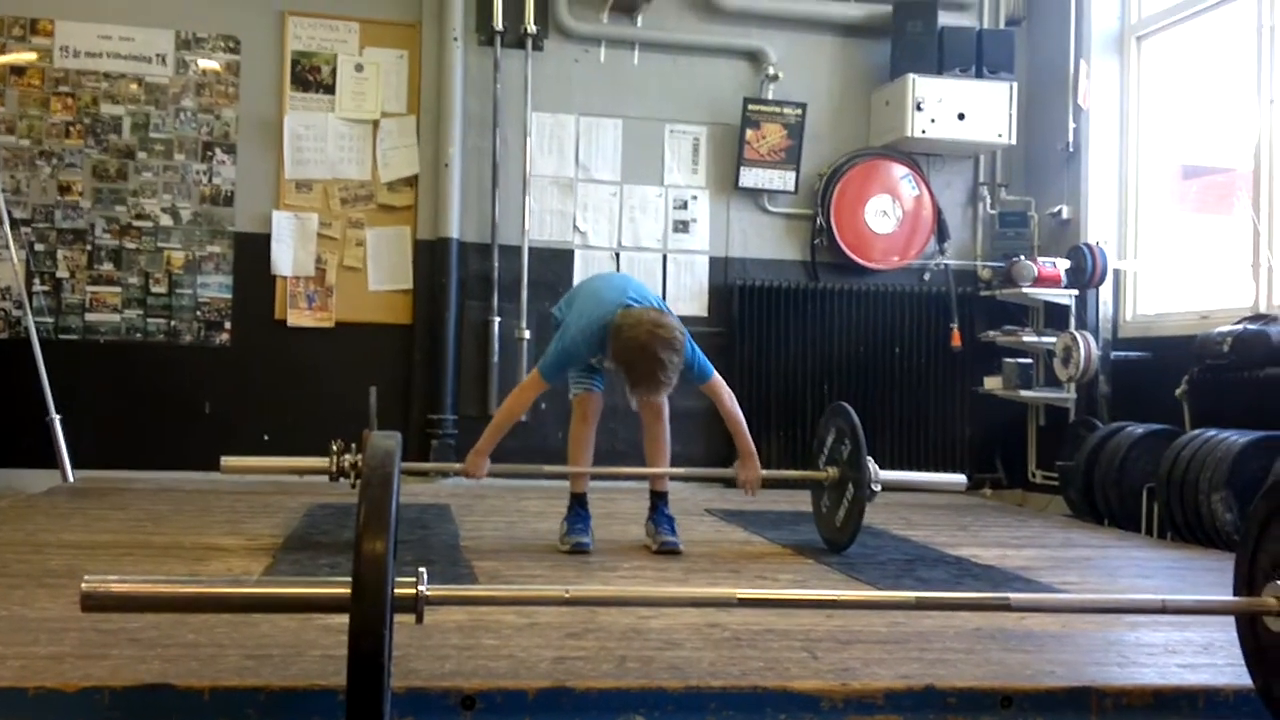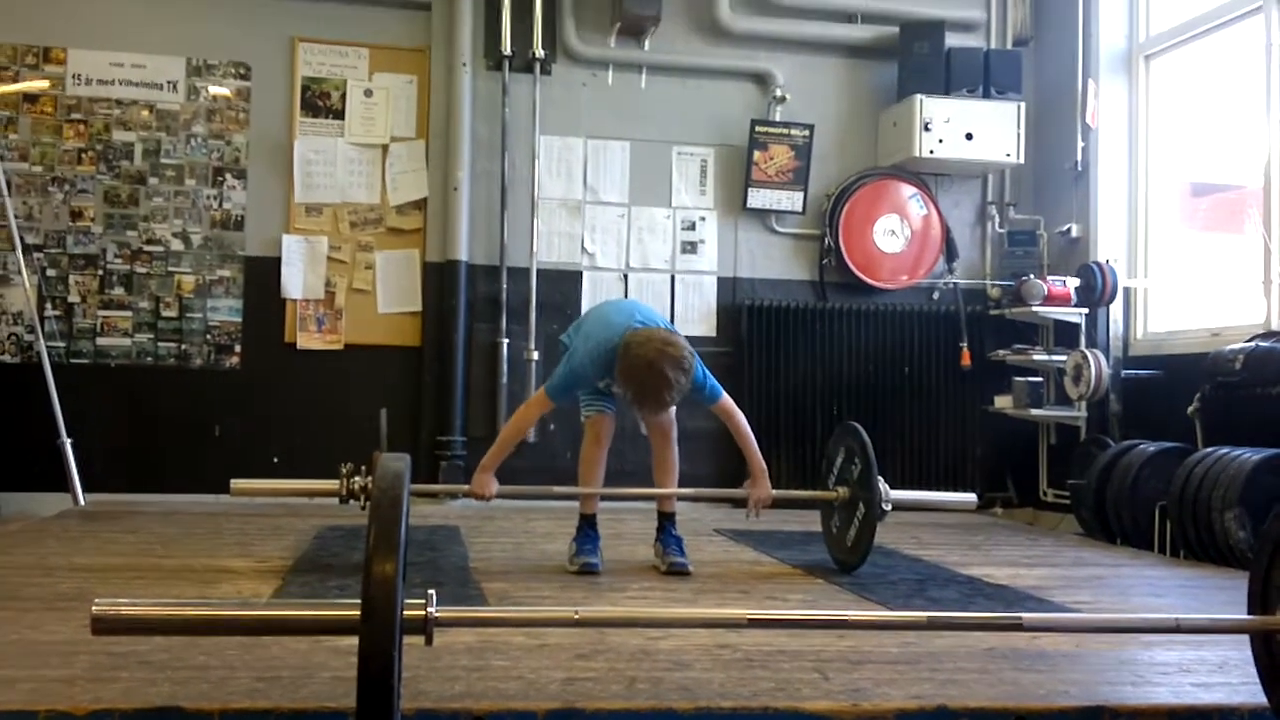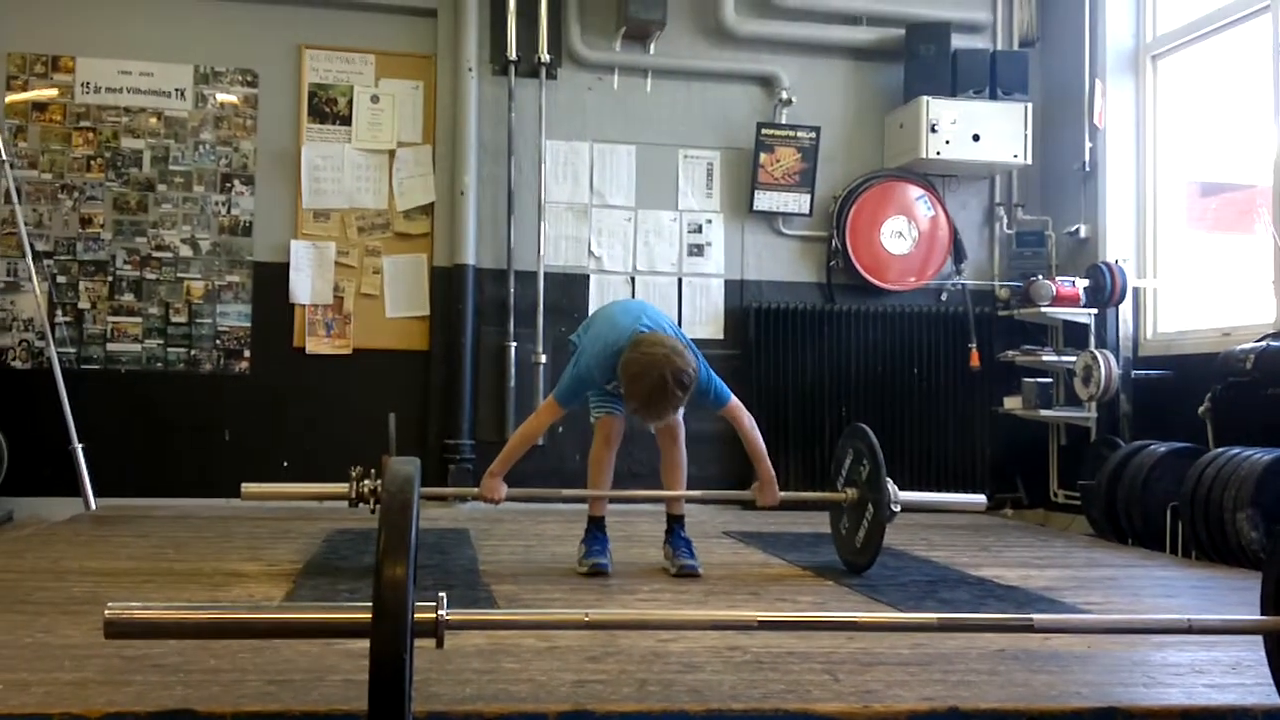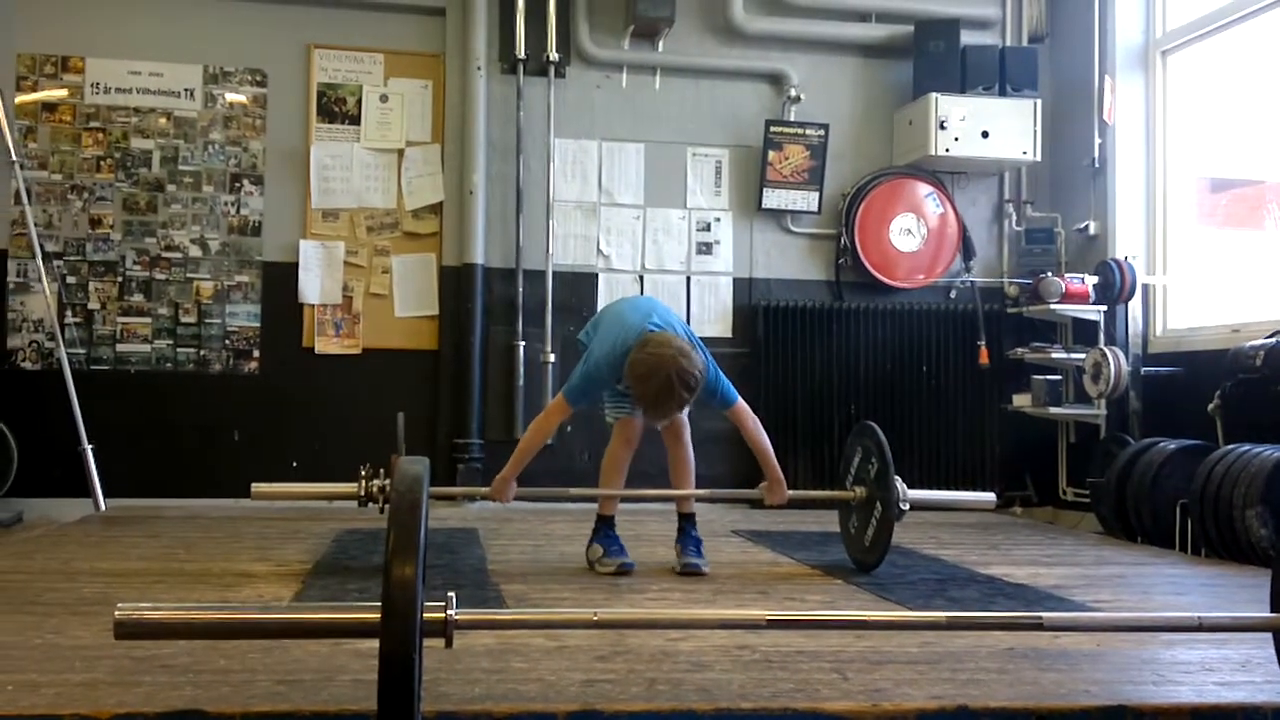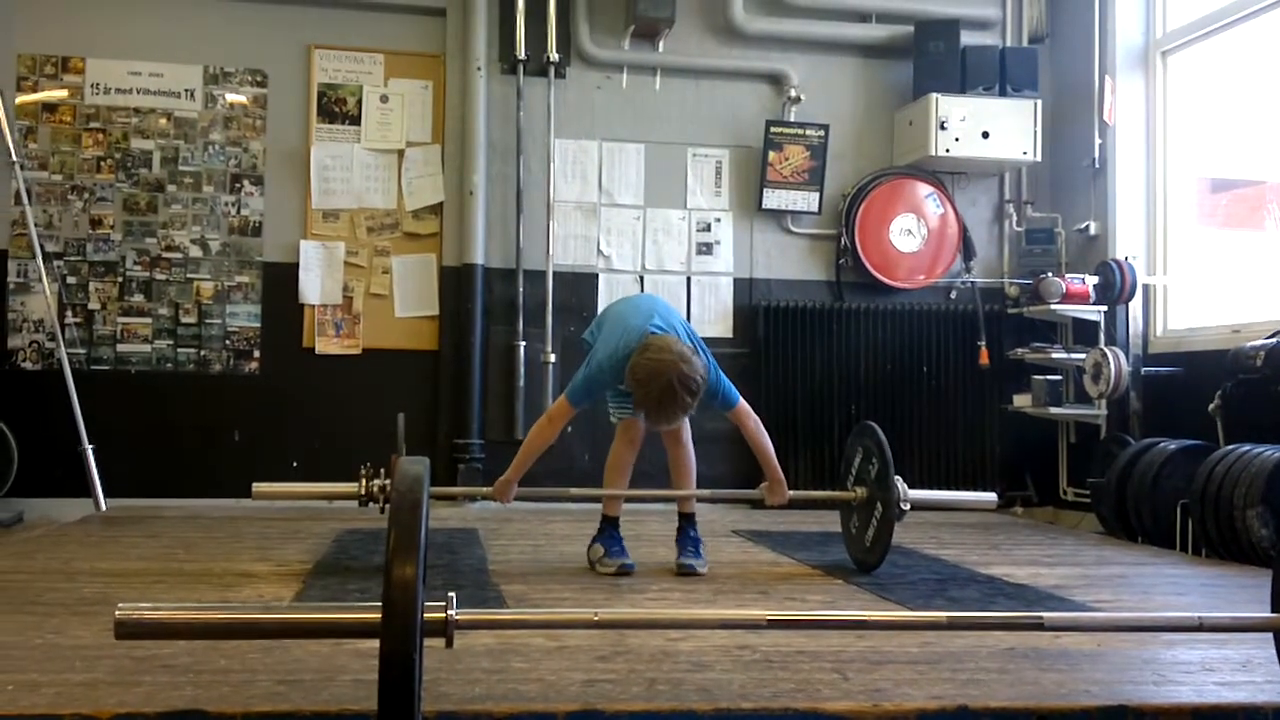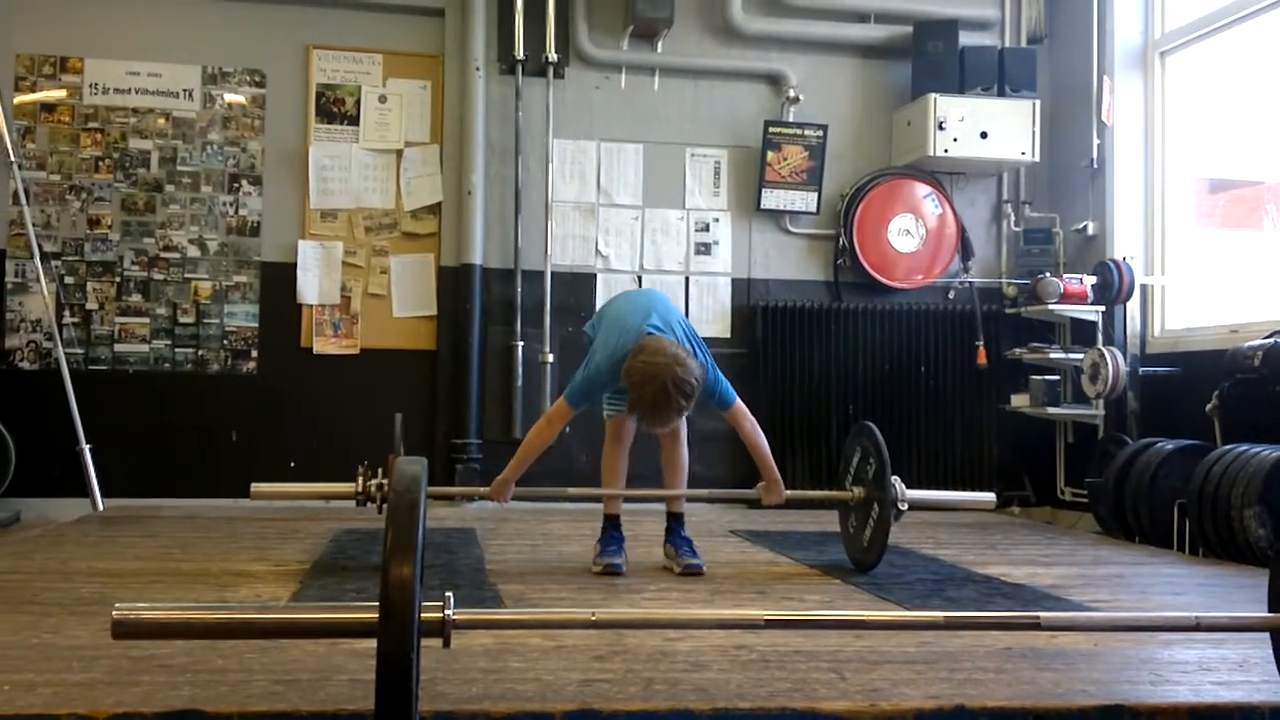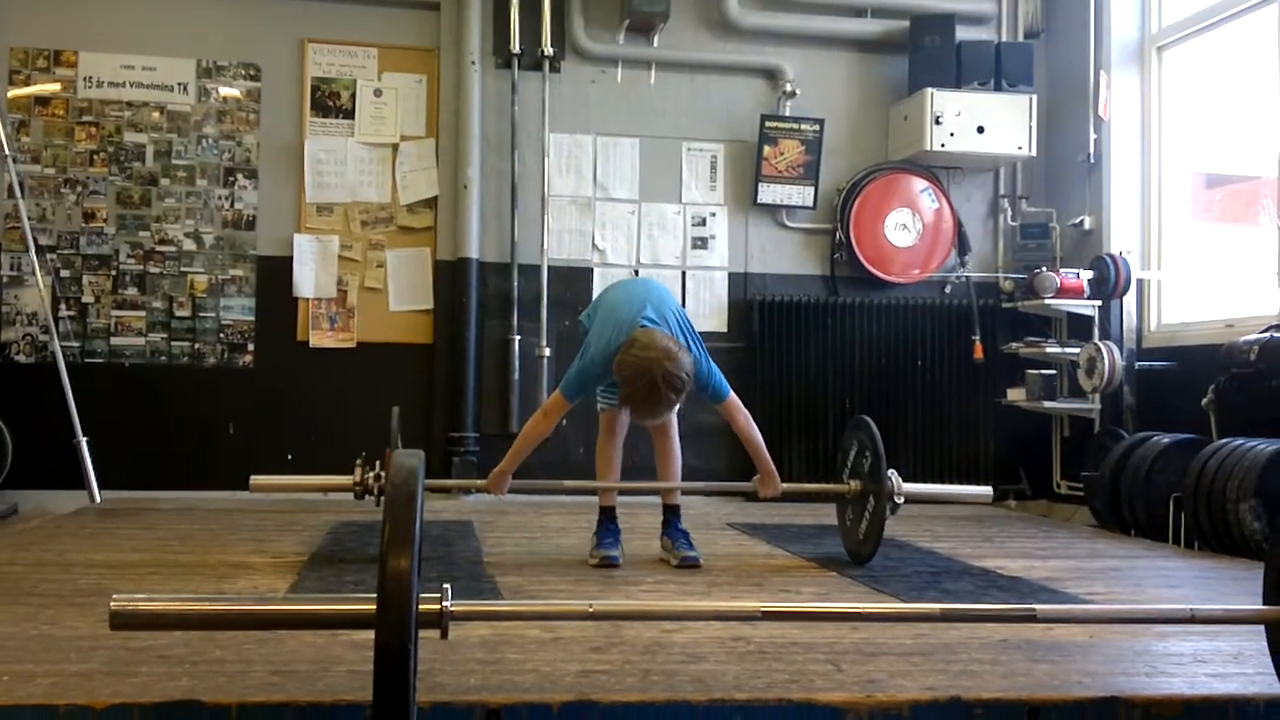
dt=0.2s
person 1, frame 1
left shoulder: (673, 338)
right shoulder: (581, 334)
left elbow: (722, 394)
right elbow: (526, 391)
left wrist: (749, 457)
right wrist: (480, 453)
right hip: (581, 314)
left knee: (656, 407)
right knee: (587, 406)
left ankle: (659, 512)
right ankle: (577, 512)
person 1, frame 2
left shoulder: (680, 360)
right shoulder: (589, 357)
left elbow: (732, 413)
right elbow: (531, 409)
left wrist: (760, 475)
right wrist: (486, 470)
left hip: (653, 361)
right hip: (597, 349)
left knee: (665, 429)
right knee: (599, 428)
left ankle: (667, 533)
right ankle: (586, 532)
person 1, frame 3
left shoulder: (686, 364)
right shoulder: (596, 360)
left elbow: (741, 417)
right elbow: (542, 417)
left wrist: (767, 480)
right wrist: (495, 475)
right hip: (604, 349)
left knee: (673, 429)
right knee: (609, 430)
left ankle: (676, 535)
right ankle: (595, 534)
person 1, frame 4
left shoulder: (695, 362)
right shoulder: (605, 359)
left elbow: (746, 419)
right elbow: (551, 416)
left wrist: (775, 480)
right wrist: (507, 477)
left hip: (663, 332)
right hip: (611, 340)
left knee: (677, 429)
right knee: (628, 429)
left ankle: (687, 533)
right ankle: (603, 533)
person 1, frame 5
left shoulder: (698, 365)
right shoulder: (608, 361)
left elbow: (748, 420)
right elbow: (553, 419)
left wrist: (776, 480)
right wrist: (510, 479)
left hip: (664, 331)
right hip: (612, 333)
left knee: (678, 431)
right knee: (631, 431)
left ankle: (689, 533)
right ankle: (606, 534)
person 1, frame 6
left shoulder: (697, 364)
right shoulder: (606, 362)
left elbow: (744, 421)
right elbow: (552, 421)
left wrist: (773, 480)
right wrist: (507, 479)
right hip: (612, 326)
left knee: (675, 430)
right knee: (620, 429)
left ankle: (676, 533)
right ankle: (611, 533)
person 1, frame 7
left shoulder: (690, 356)
right shoulder: (601, 354)
left elbow: (738, 414)
right elbow: (548, 414)
left wrist: (768, 473)
right wrist: (504, 471)
right hip: (609, 315)
left knee: (666, 423)
right knee: (612, 422)
left ankle: (672, 526)
right ankle: (607, 526)
